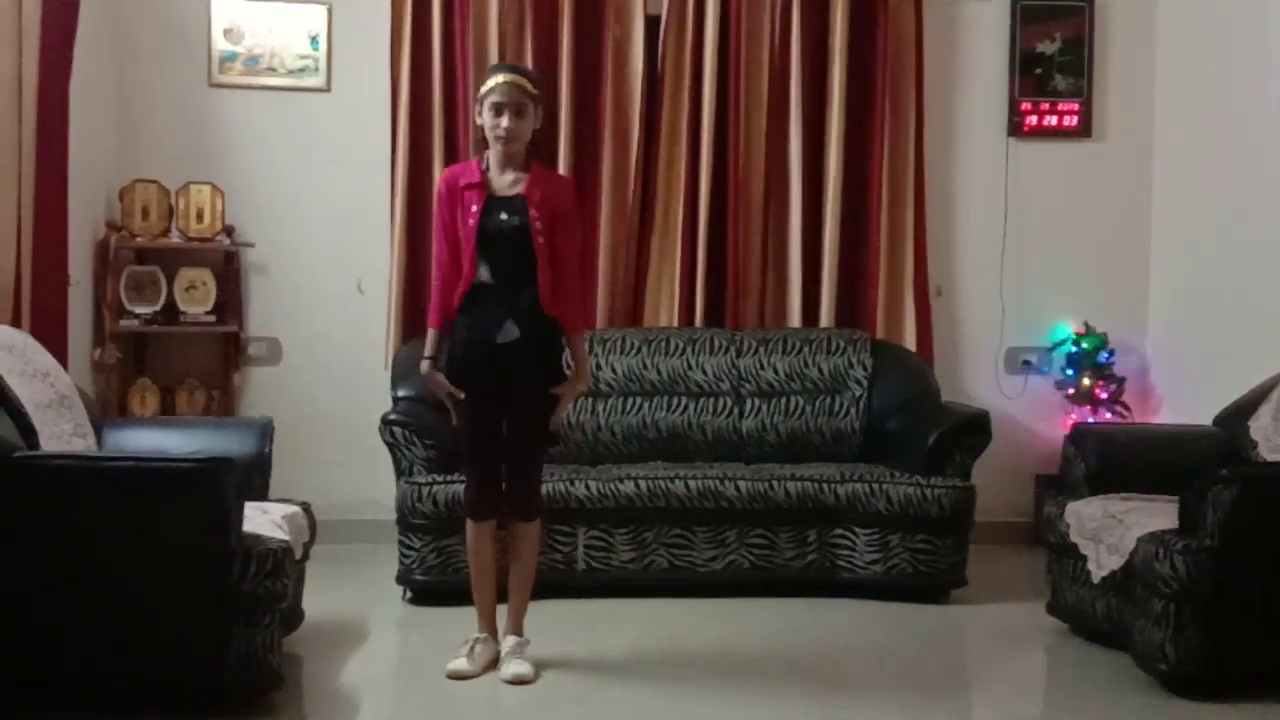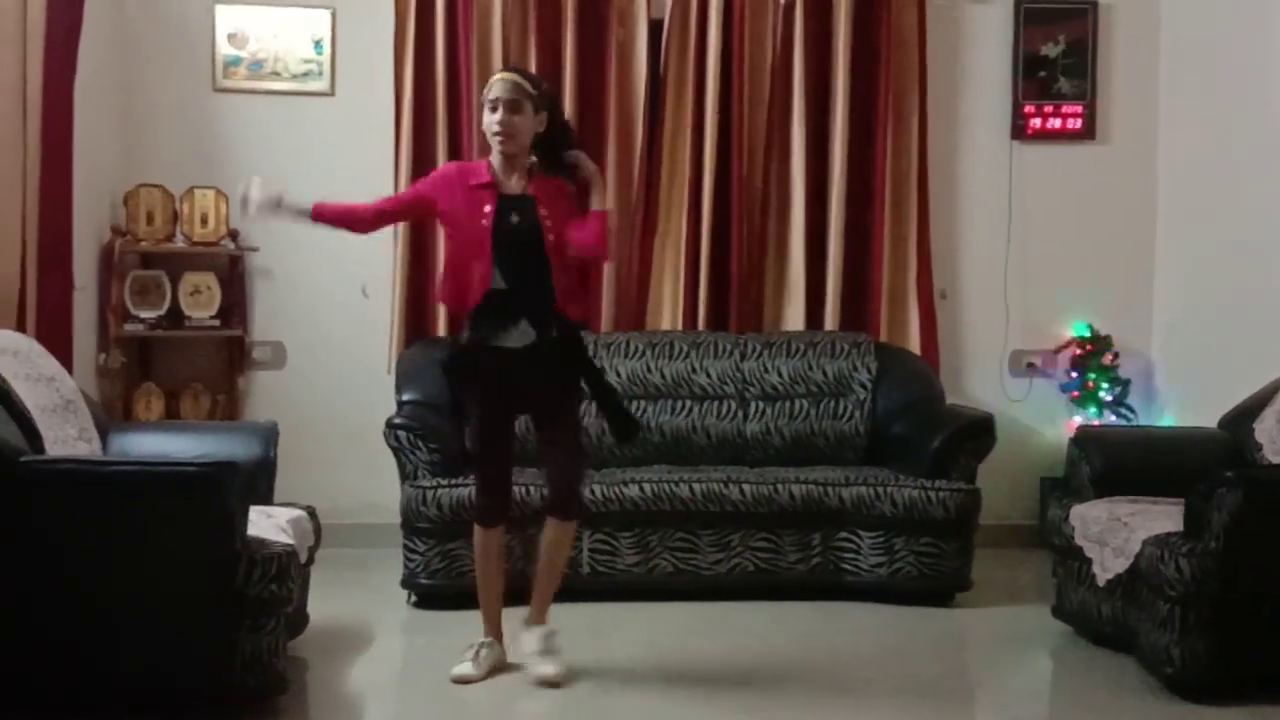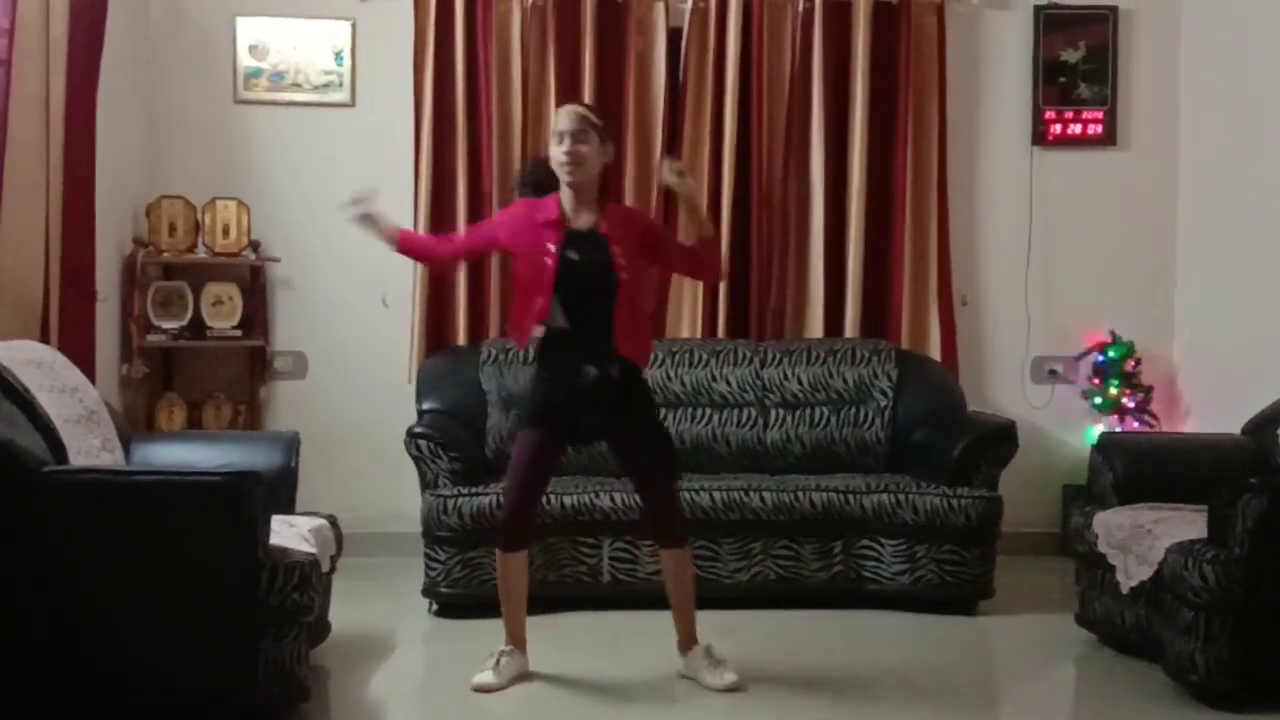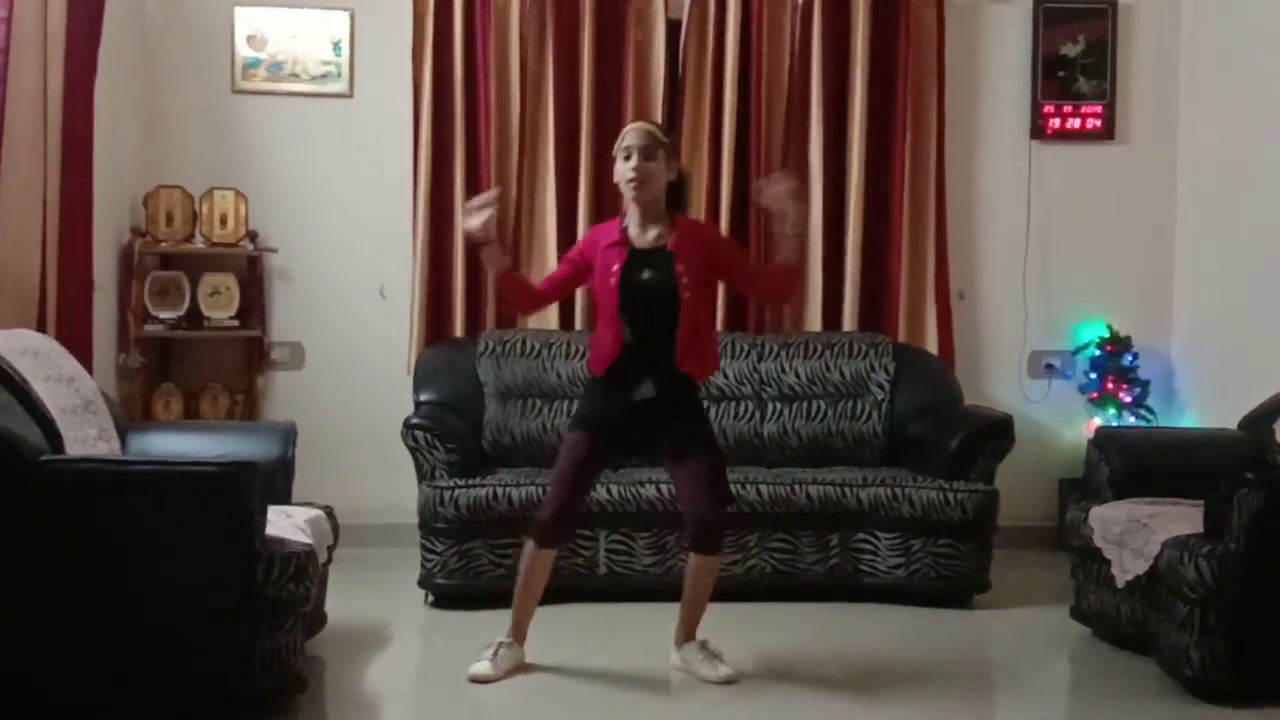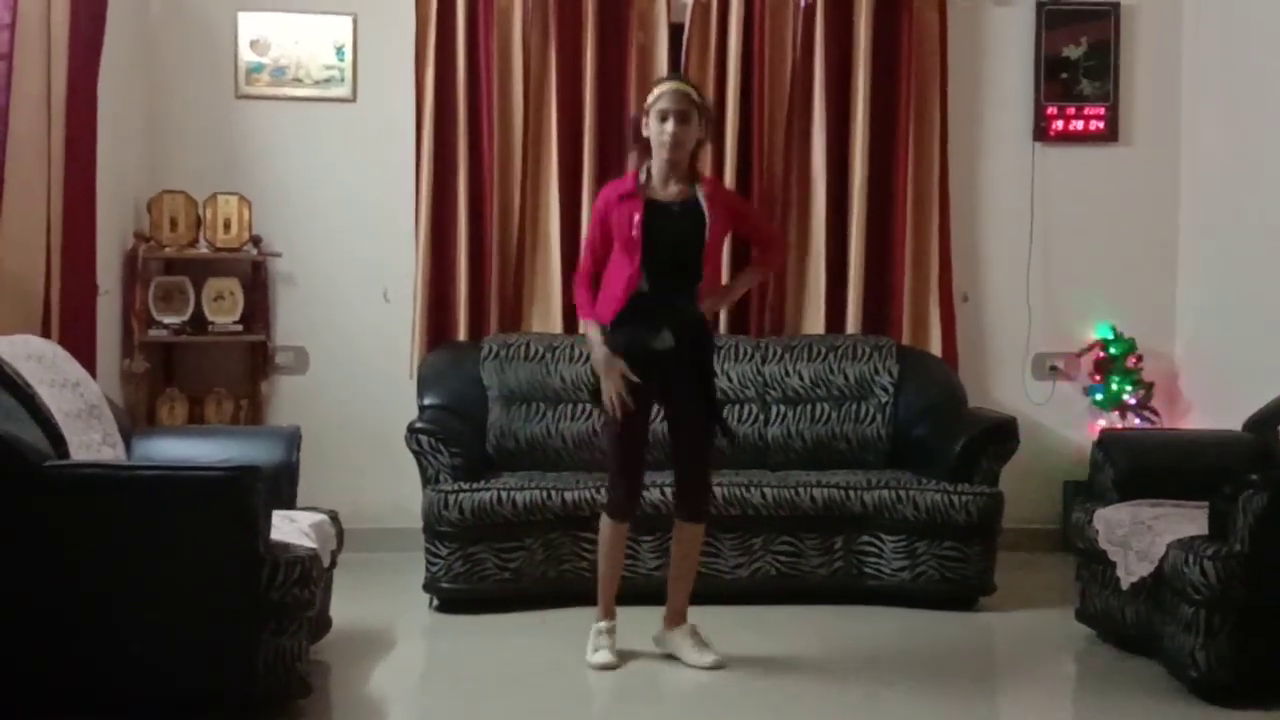
dt=0.4s
person 1, frame 1
left shoulder: (555, 190)
right shoulder: (455, 184)
left elbow: (573, 283)
right elbow: (442, 276)
left wrist: (575, 362)
right wrist: (433, 354)
left hip: (533, 349)
right hip: (473, 346)
left knee: (524, 490)
right knee: (480, 489)
left ankle: (515, 636)
right ankle: (485, 635)
person 1, frame 2
left shoulder: (560, 188)
right shoulder: (454, 182)
left elbow: (592, 250)
right elbow: (370, 216)
left wrist: (596, 187)
right wrist: (289, 207)
left hip: (553, 351)
right hip: (488, 350)
left knee: (566, 488)
right knee: (491, 494)
left ankle: (536, 626)
right ankle: (489, 639)
person 1, frame 3
left shoulder: (629, 224)
right shoulder: (521, 221)
left elbow: (706, 267)
right elbow: (445, 251)
left wrist: (690, 206)
right wrist: (380, 226)
left hip: (619, 387)
right hip: (553, 386)
left knee: (667, 515)
right knee: (512, 518)
left ankle: (691, 648)
right ankle: (514, 651)
person 1, frame 4
left shoulder: (699, 241)
right shoulder: (597, 247)
left elbow: (776, 292)
right elbow: (527, 299)
left wrist: (785, 225)
right wrist: (487, 245)
left hip: (676, 401)
right hip: (610, 396)
left knee: (710, 519)
right knee: (552, 517)
left ankle: (687, 641)
right ankle: (512, 641)
person 1, frame 5
left shoulder: (716, 199)
right shoulder: (616, 197)
left elbow: (767, 247)
right elbow: (586, 279)
left wrist: (732, 292)
right wrist: (599, 352)
left hip: (689, 353)
right hip: (630, 349)
left knee: (694, 490)
right knee: (623, 490)
left ankle: (675, 625)
right ankle: (603, 623)
